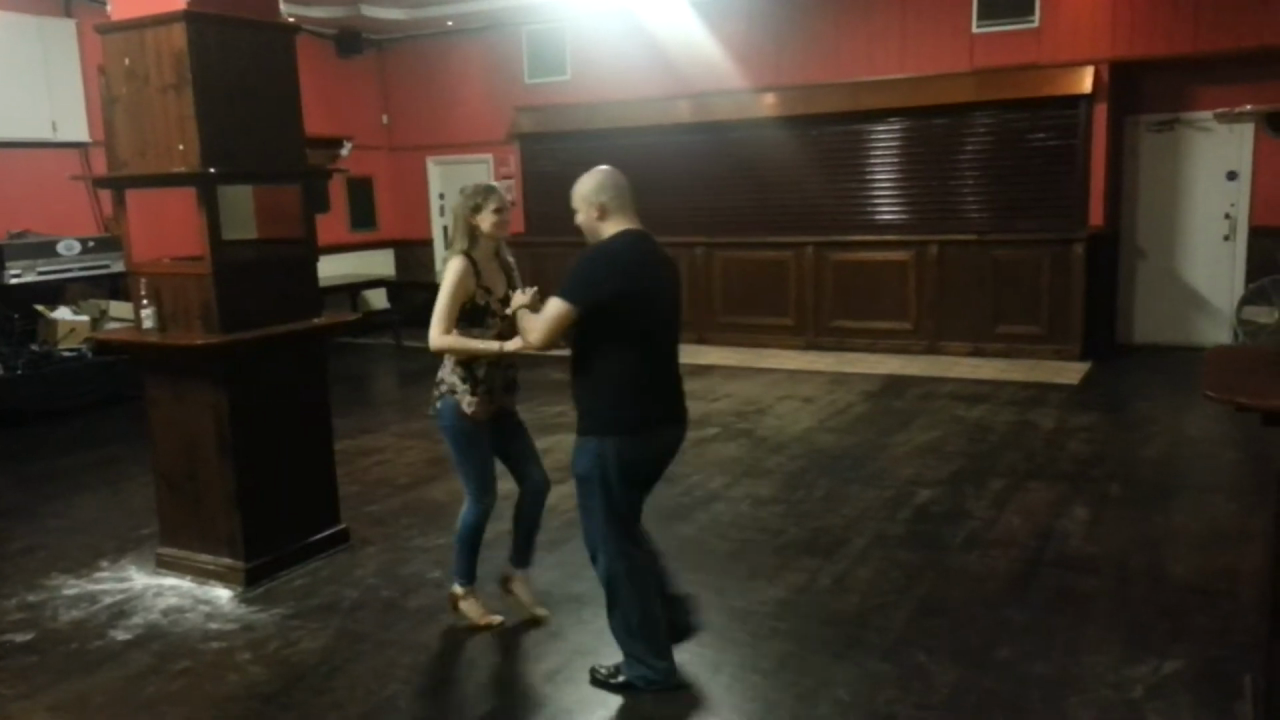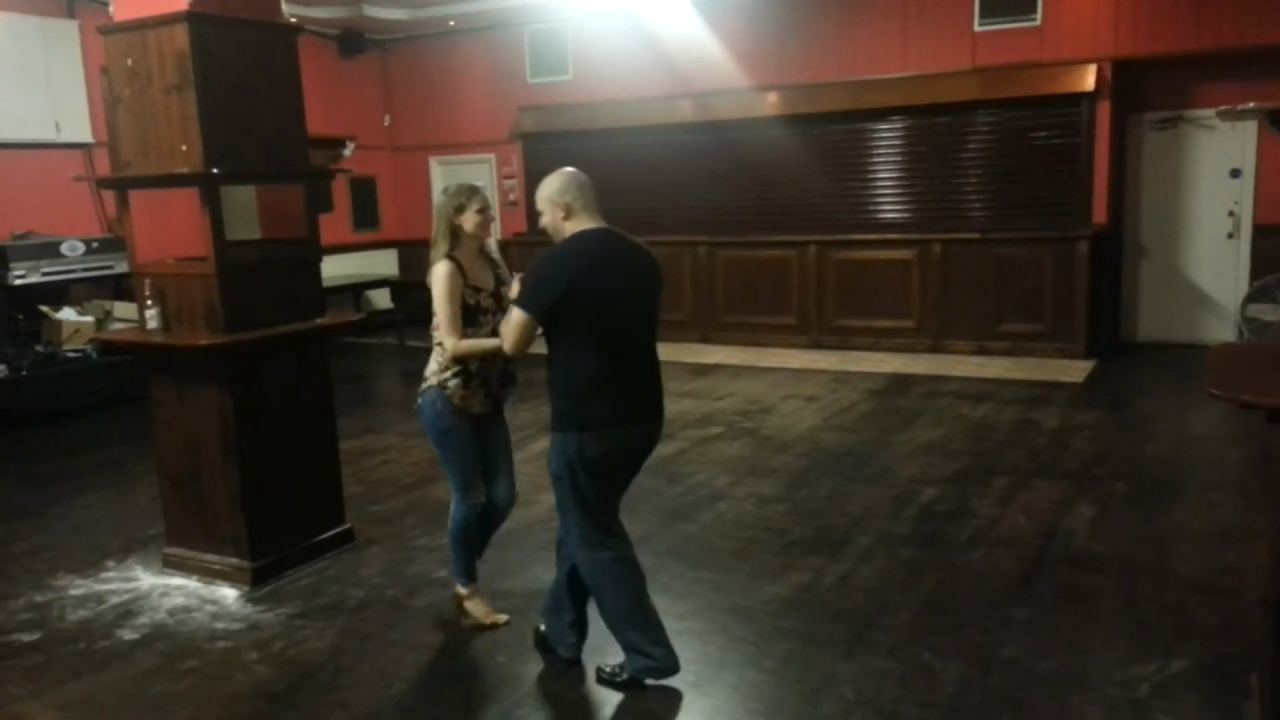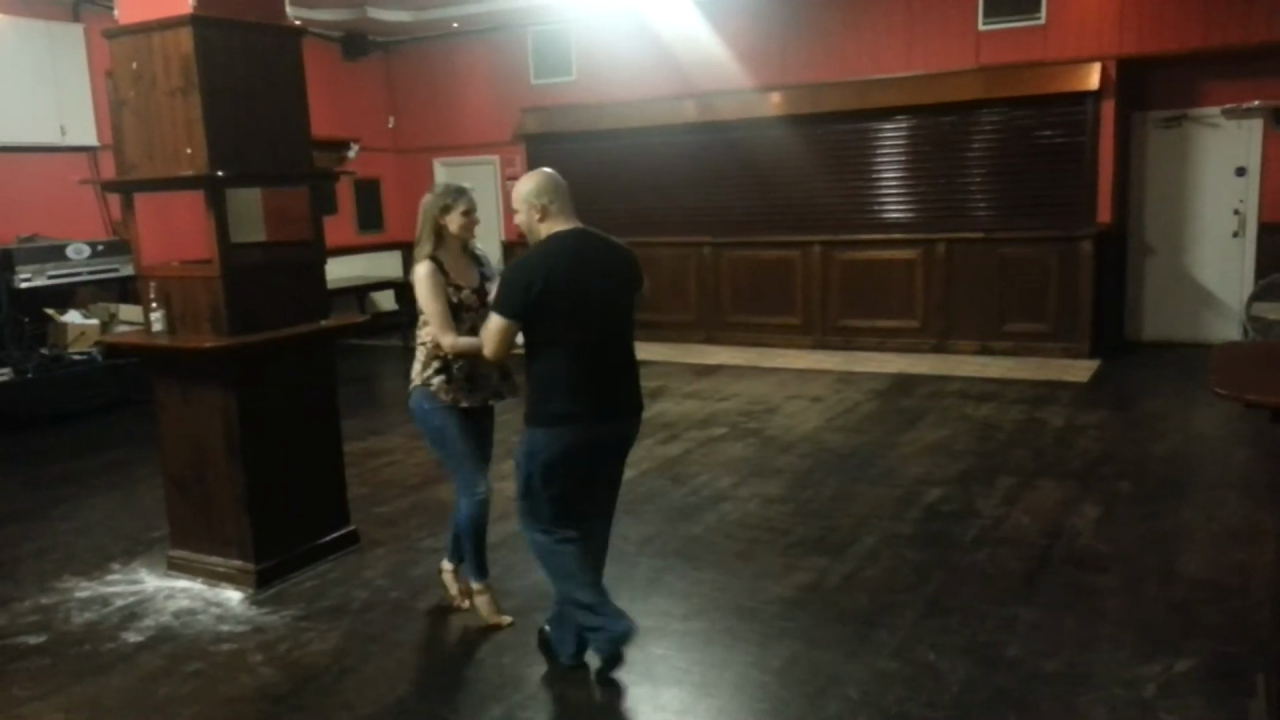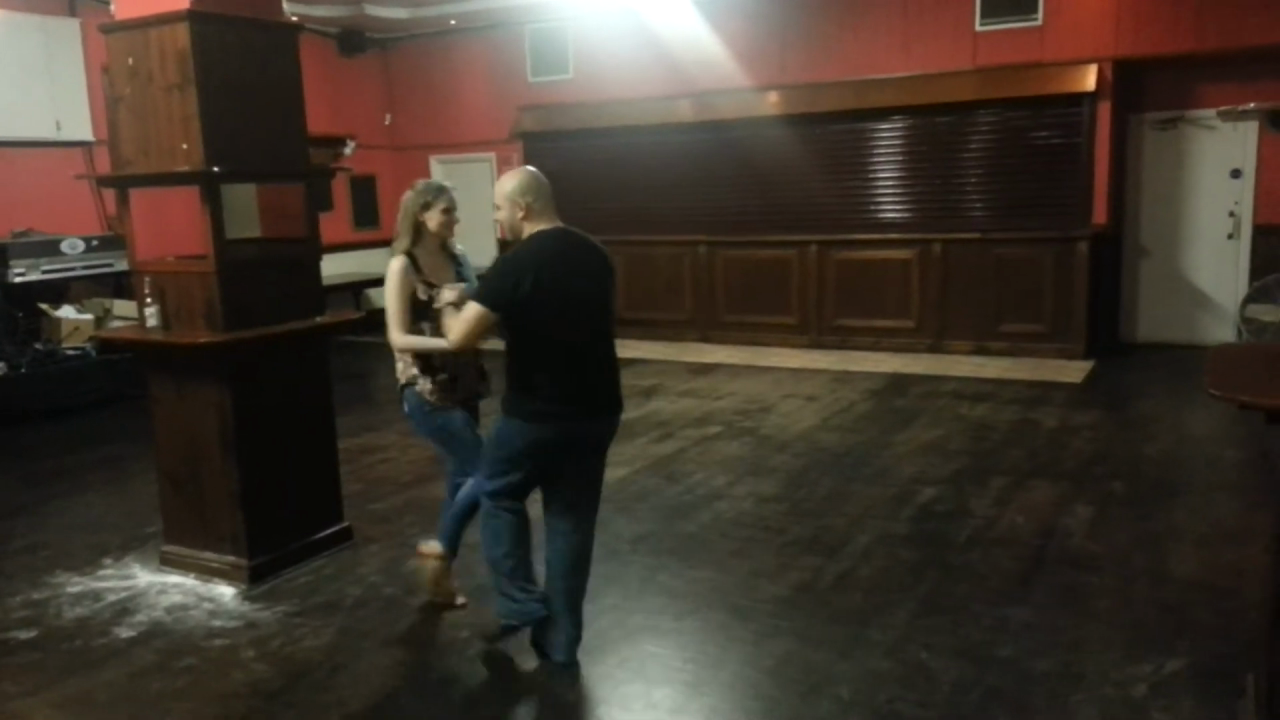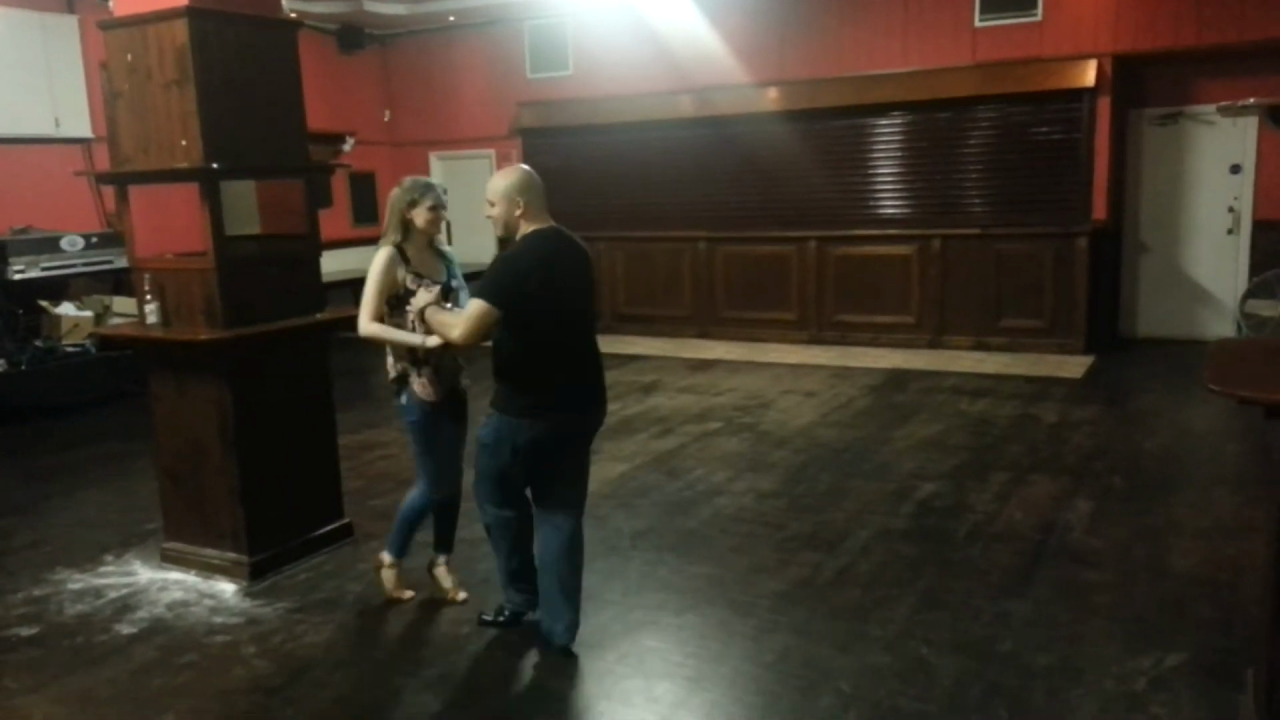
dt=0.2s
person 1, frame 1
left shoulder: (600, 262)
right shoulder: (657, 259)
left elbow: (541, 336)
left wrist: (522, 309)
right wrist: (544, 309)
left hip: (615, 428)
right hip: (662, 420)
left knee: (612, 544)
right knee: (620, 528)
left ankle: (649, 666)
right ankle: (667, 614)
person 1, frame 2
left shoulder: (557, 265)
right shoulder: (640, 258)
left elbow: (512, 343)
left wrist: (520, 302)
left hip: (586, 425)
right hip: (642, 416)
left knee: (595, 539)
right knee: (585, 524)
left ankle: (648, 654)
right ankle: (562, 632)
person 1, frame 3
left shoulder: (530, 268)
right shoulder: (620, 257)
left elbow: (492, 349)
left wrist: (502, 307)
left hip: (560, 421)
right hip: (621, 415)
left knee: (547, 526)
right knee: (586, 526)
left ankle: (603, 625)
right ankle: (568, 637)
person 1, frame 4
left shoulder: (516, 265)
right shoulder: (594, 255)
left elbow: (460, 336)
left wrist: (450, 305)
left hip: (536, 415)
right hip: (597, 411)
left knee: (498, 497)
right knee: (572, 521)
left ankle: (521, 606)
right ankle: (560, 642)
person 1, frame 5
left shoulder: (516, 263)
right shoulder: (574, 252)
left elbow: (463, 333)
left wrist: (429, 307)
right wrist: (496, 320)
left hip: (526, 412)
right hip: (582, 406)
left knee: (500, 500)
right knee: (561, 511)
left ankle: (522, 599)
right ankle: (558, 624)
person 2, frame 1
left shoulder: (505, 263)
right shoulder: (461, 267)
right elbow: (438, 339)
right wrist: (500, 346)
left hip: (498, 396)
right hip: (462, 400)
left knee: (536, 482)
right knee: (482, 497)
left ankle: (516, 575)
right ankle: (462, 591)
person 2, frame 2
left shoulder: (492, 261)
right shoulder: (447, 270)
left elbow: (511, 315)
right elbow: (453, 346)
left hip: (487, 396)
right hip: (447, 398)
left knee: (503, 493)
right knee: (469, 495)
left ankle: (467, 561)
right ankle: (465, 589)
person 2, frame 3
left shoulder: (480, 261)
right shoulder: (428, 270)
right elbow: (450, 342)
left hip: (477, 392)
right hip: (436, 395)
left knee: (475, 489)
right knee: (475, 490)
left ankle: (452, 566)
right ankle: (478, 585)
person 2, frame 4
left shoulder: (458, 260)
right shoulder: (402, 267)
right elbow: (399, 338)
right wrist: (453, 341)
left hip: (461, 387)
right hip: (425, 392)
left knee: (462, 477)
left ankle: (440, 568)
right ankle: (438, 547)
person 2, frame 5
left shoulder: (444, 257)
right shoulder: (390, 258)
left elbow: (467, 311)
right elbow: (366, 325)
right wrist: (422, 340)
left hip: (448, 381)
right hip: (417, 385)
left knee: (451, 479)
right knee: (434, 483)
left ankle: (440, 561)
right ankle: (389, 559)
